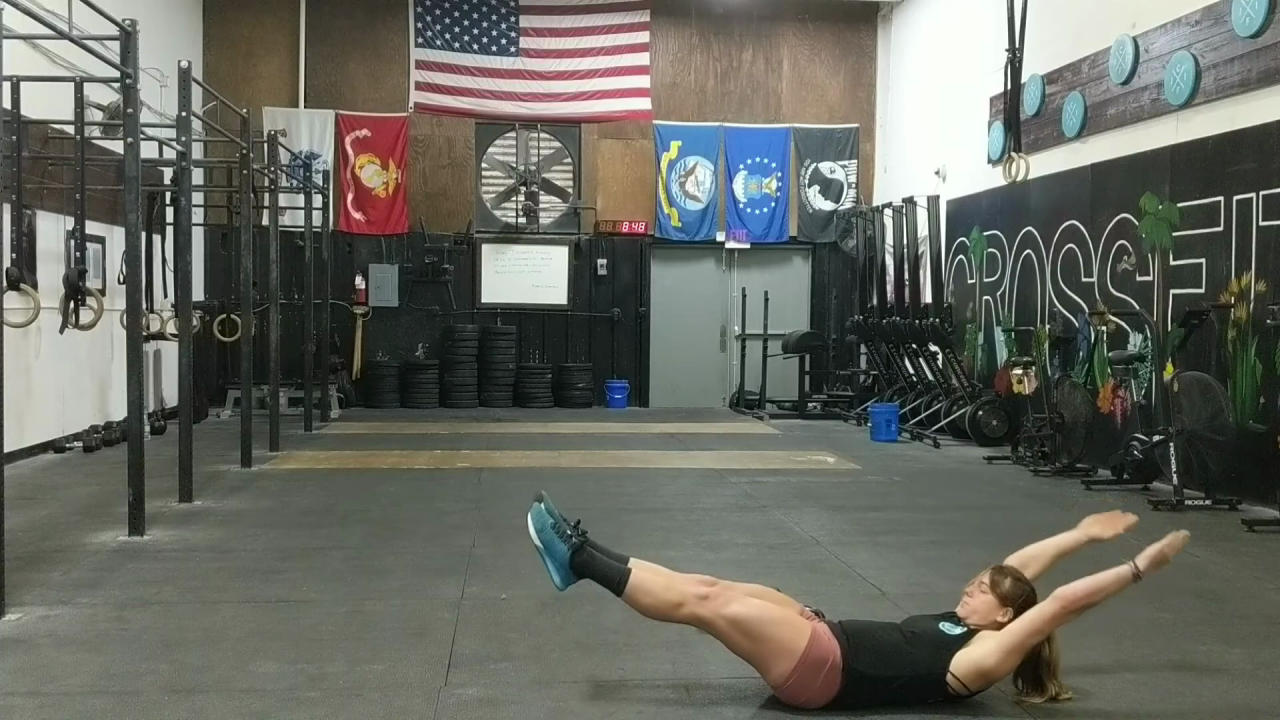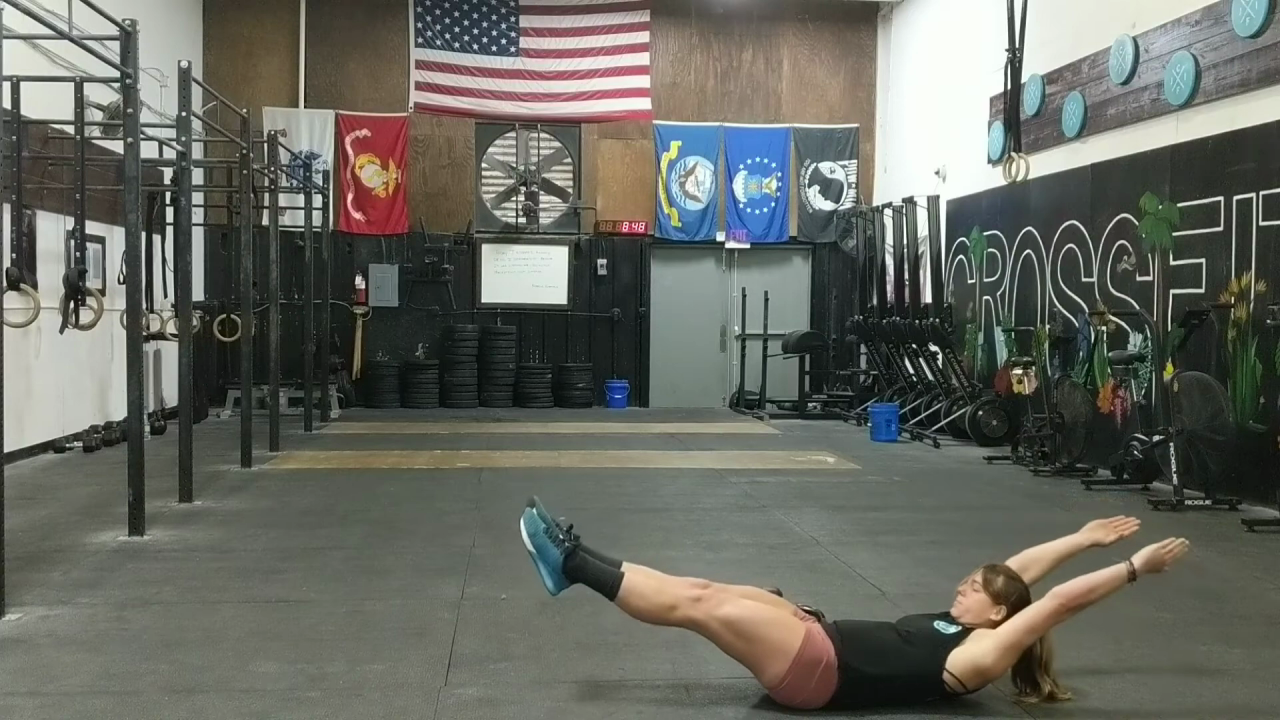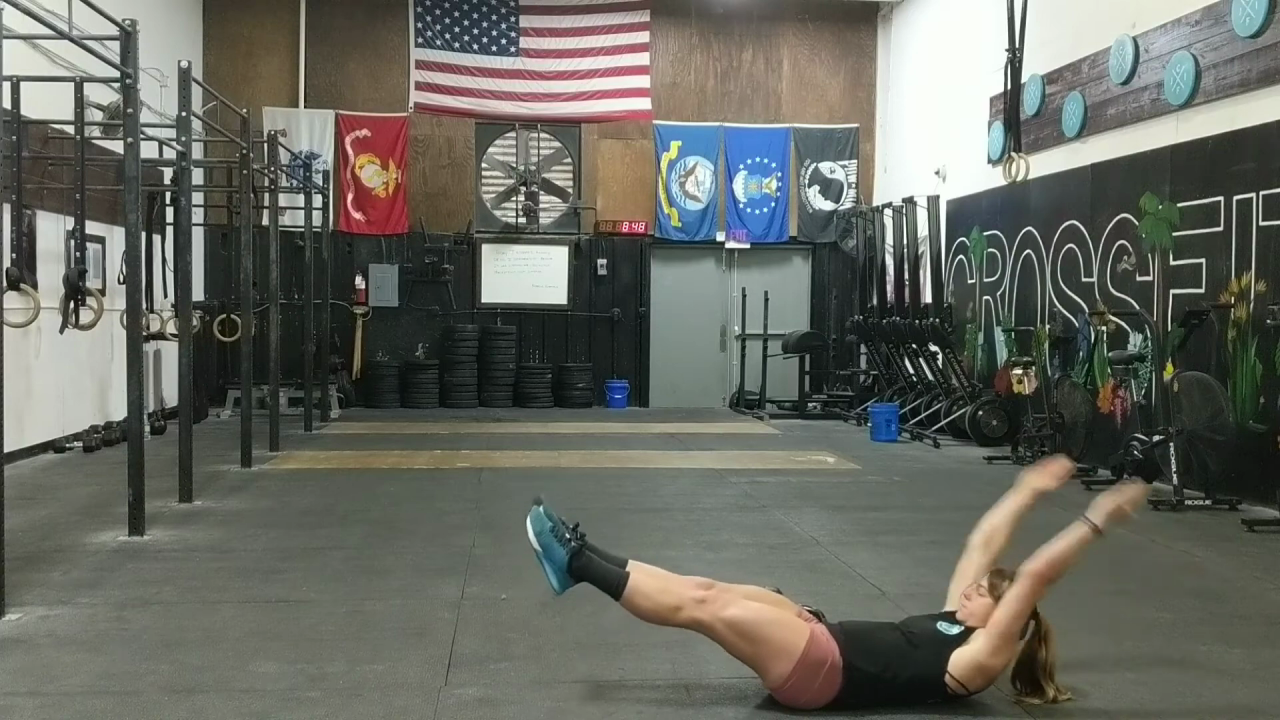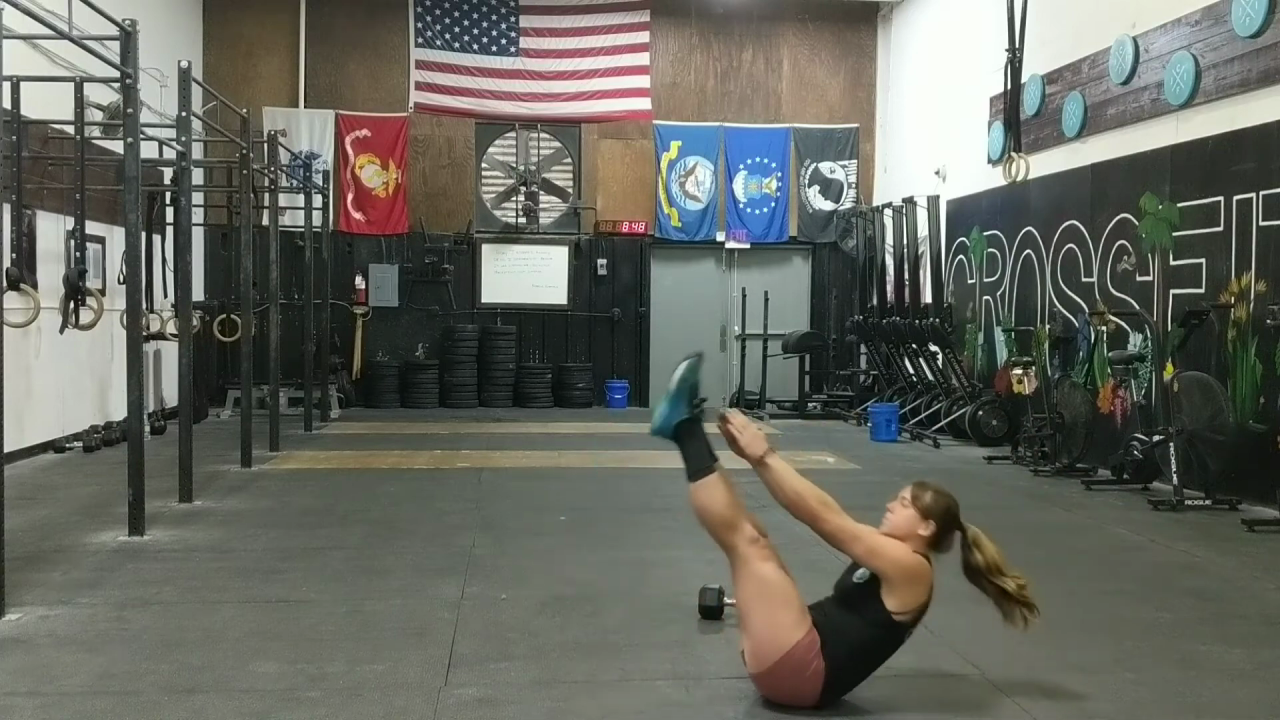
dt=0.4s
person 1, frame 1
left shoulder: (988, 655)
right shoulder: (965, 629)
left elbow: (1059, 603)
right elbow: (1012, 573)
left wrist: (1139, 566)
right wrist: (1082, 534)
left hip: (823, 669)
right hip: (825, 640)
left knee: (702, 599)
right knee: (708, 588)
left ankle: (582, 561)
right ankle: (584, 556)
person 1, frame 2
left shoulder: (984, 653)
right shoulder: (960, 627)
left elbow: (1061, 601)
right elbow: (1017, 570)
left wrist: (1136, 567)
right wrist: (1084, 538)
left hip: (819, 670)
right hip: (820, 637)
left knee: (693, 603)
right knee: (698, 588)
left ankle: (573, 564)
right ankle: (577, 560)
person 1, frame 3
left shoulder: (984, 660)
right shoulder: (956, 623)
left elbow: (1030, 580)
right elbow: (979, 548)
left wrist: (1092, 524)
right wrist: (1025, 491)
left hip: (823, 671)
right hip: (820, 639)
left knee: (700, 603)
right knee: (705, 589)
left ankle: (580, 562)
right ankle: (580, 556)
person 1, frame 4
left shoulder: (905, 567)
right shoulder: (887, 556)
left elbow: (825, 518)
right elbow: (825, 517)
left wrist: (763, 457)
right wrist: (757, 455)
left hip: (799, 673)
right hip: (791, 662)
left knee: (748, 542)
right knee: (748, 539)
left ankle: (686, 429)
